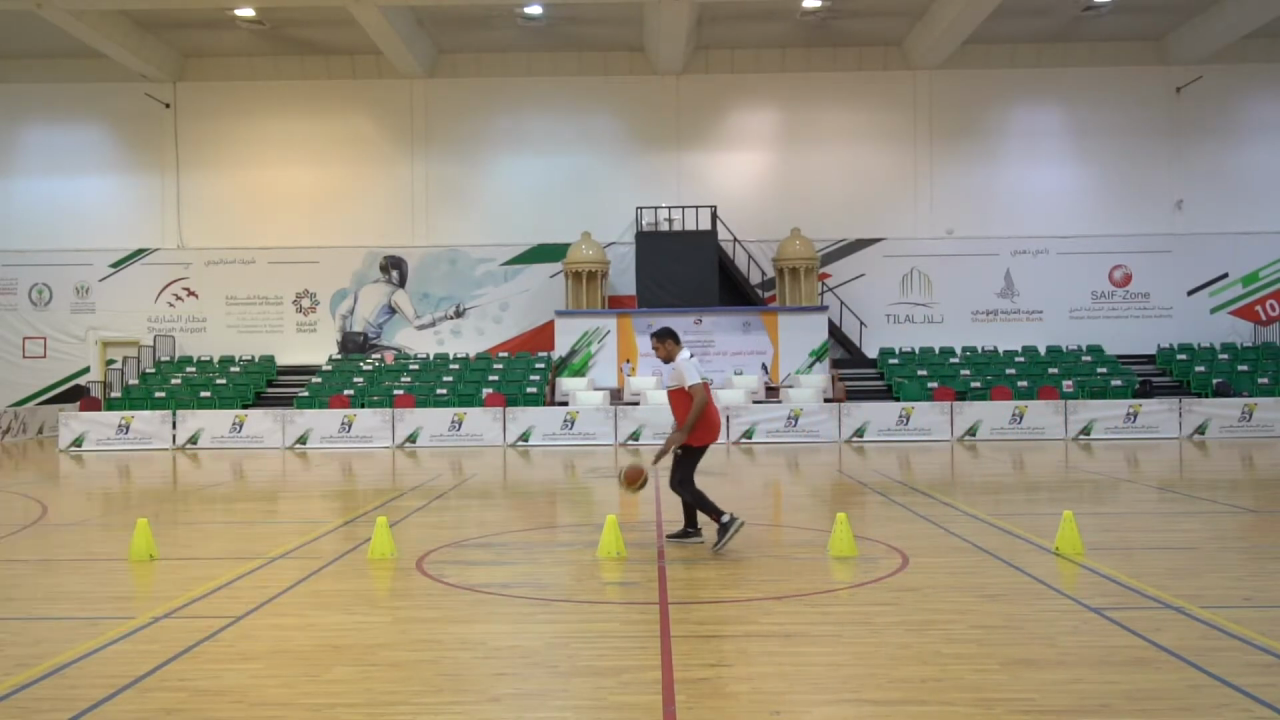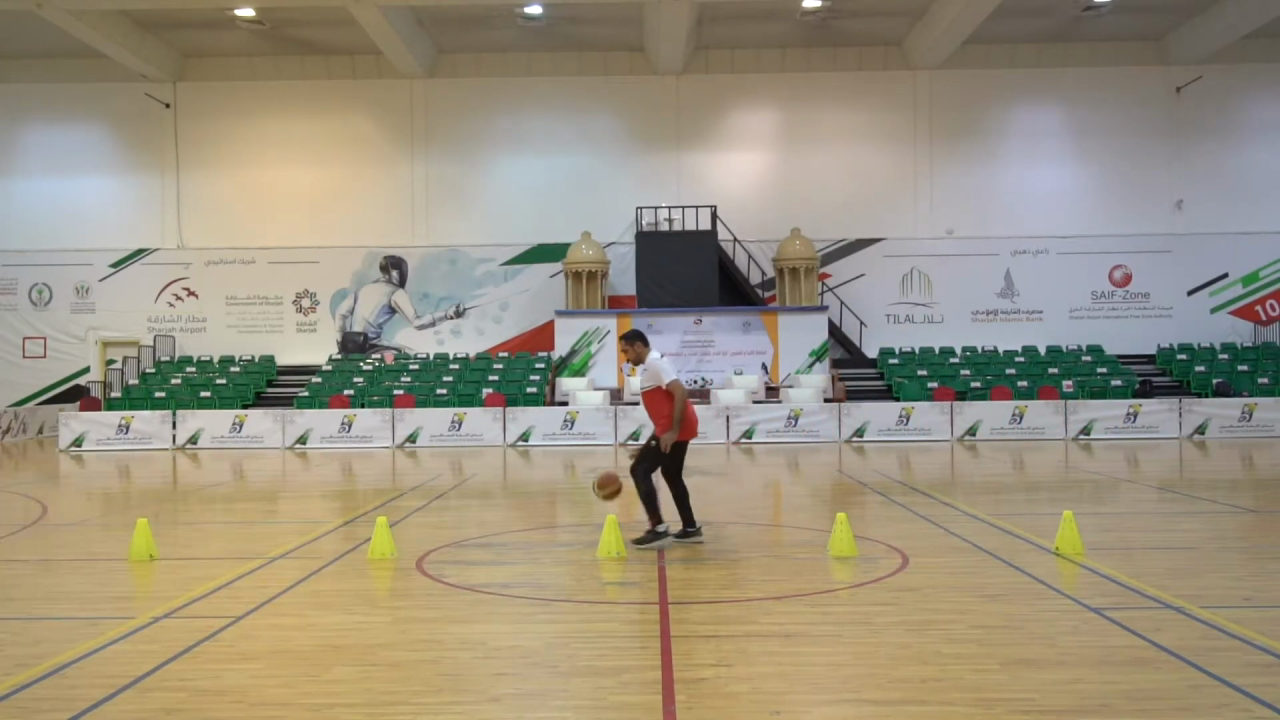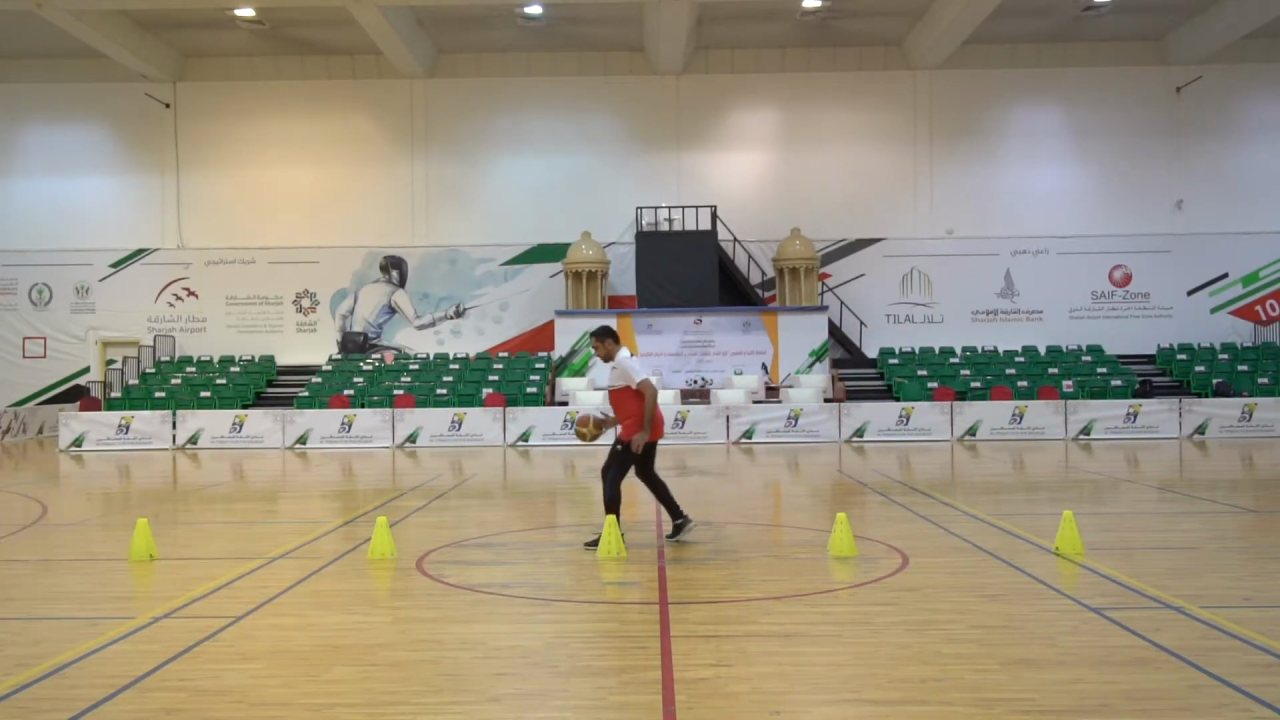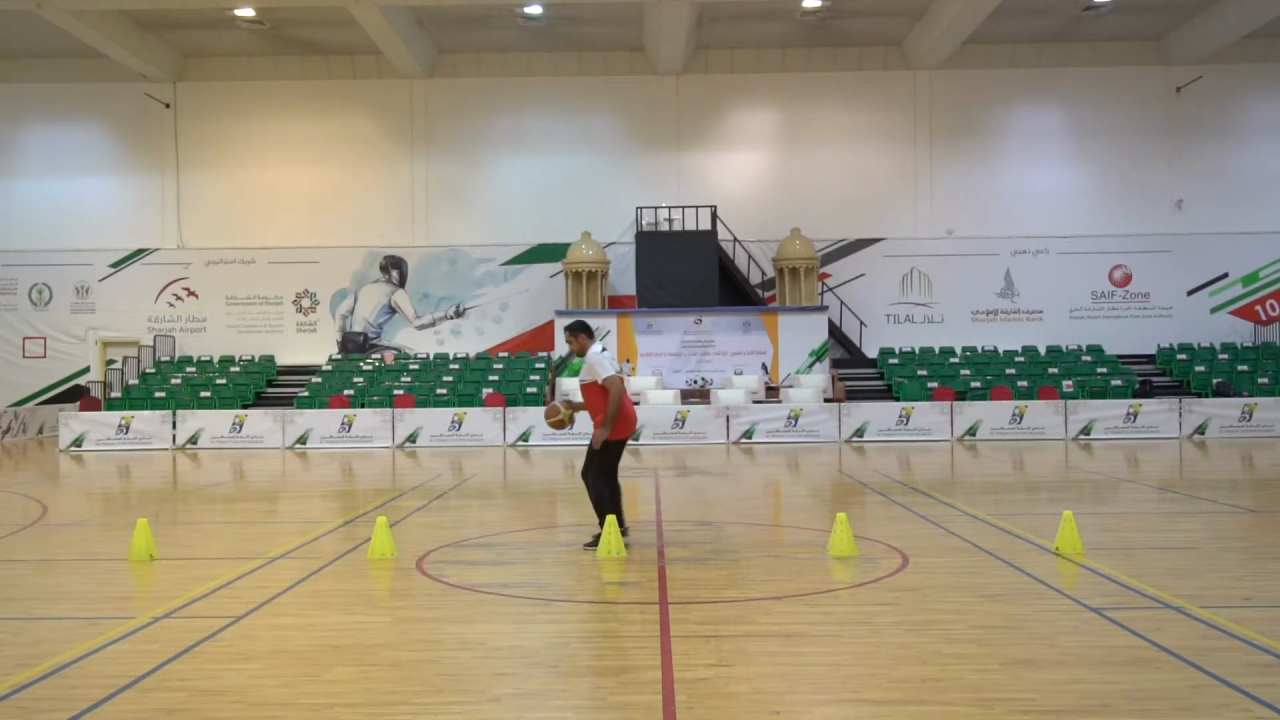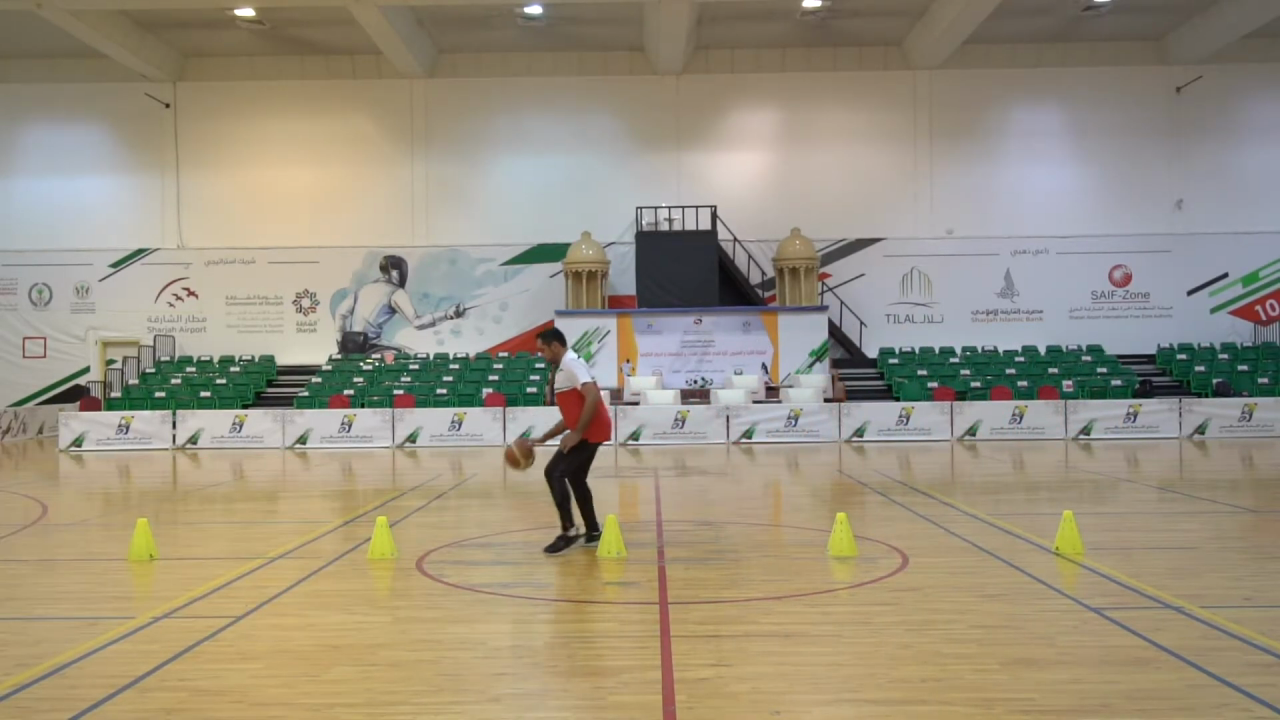
dt=0.2s
person 1, frame 1
left shoulder: (684, 365)
right shoulder: (685, 364)
left elbow: (700, 399)
left wrist: (677, 436)
right wrist: (671, 442)
left hip: (694, 433)
right hip: (702, 430)
left knee: (679, 482)
right knee: (684, 478)
left ankle: (725, 519)
right ankle: (690, 528)
person 1, frame 2
left shoulder: (655, 364)
right shoulder: (651, 367)
left elbow: (680, 392)
left wrist: (673, 431)
right wrist: (648, 445)
left hip: (673, 430)
right hip: (677, 429)
left knee: (639, 472)
right knee: (671, 475)
left ankle: (659, 528)
right ankle: (691, 528)
person 1, frame 3
left shoulder: (624, 363)
right shoulder: (622, 363)
left elbow: (650, 392)
left wrist: (643, 431)
right wrist: (616, 421)
left hip: (637, 431)
right hip: (640, 429)
left knee: (610, 475)
right knee: (646, 474)
right ankle: (679, 520)
person 1, frame 4
left shoulder: (595, 358)
right shoulder: (599, 357)
left elbow: (617, 391)
left wrist: (605, 428)
right wrist: (578, 406)
left hip: (613, 427)
right hip: (621, 426)
left knee: (591, 475)
right knee: (606, 475)
right ankle: (619, 527)
person 1, frame 5
left shoulder: (571, 365)
right shoulder: (566, 367)
left elbow: (593, 397)
right elbow: (571, 413)
left wrist: (577, 433)
right wrist: (546, 436)
left hip: (589, 432)
right hip: (590, 431)
left knee: (554, 473)
right knee: (576, 479)
left ankle: (569, 531)
right ankle: (592, 532)
